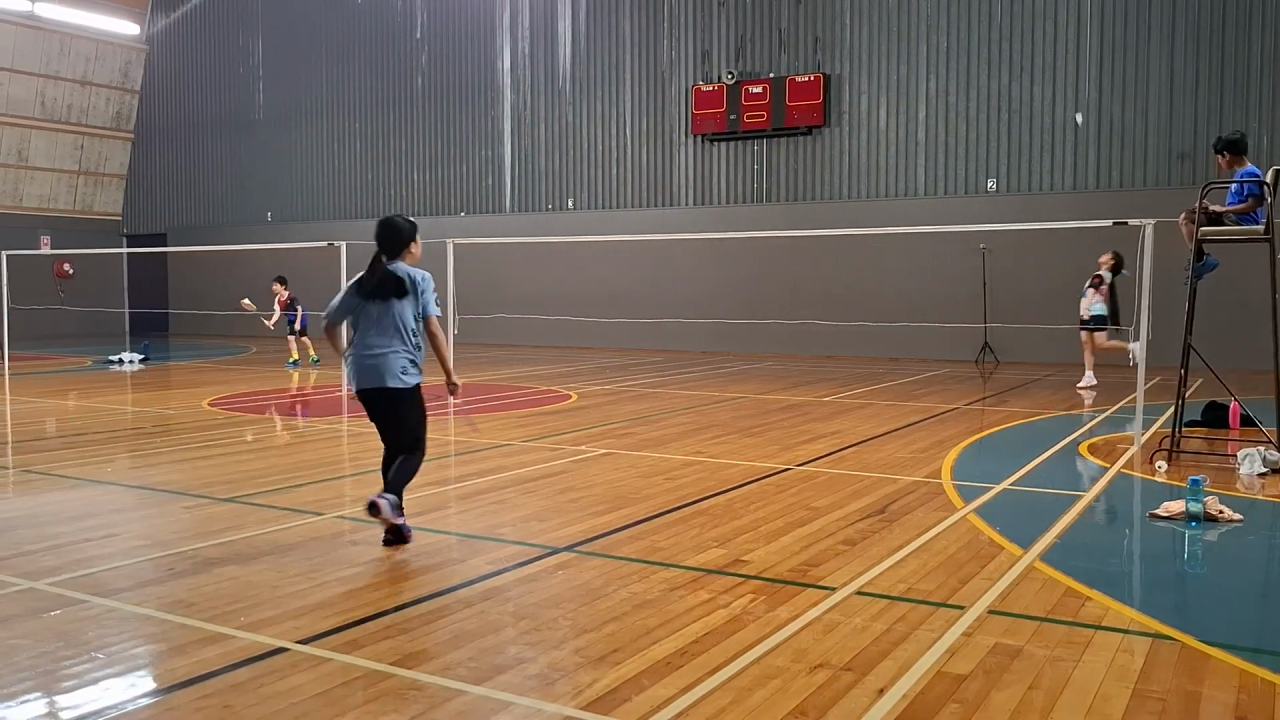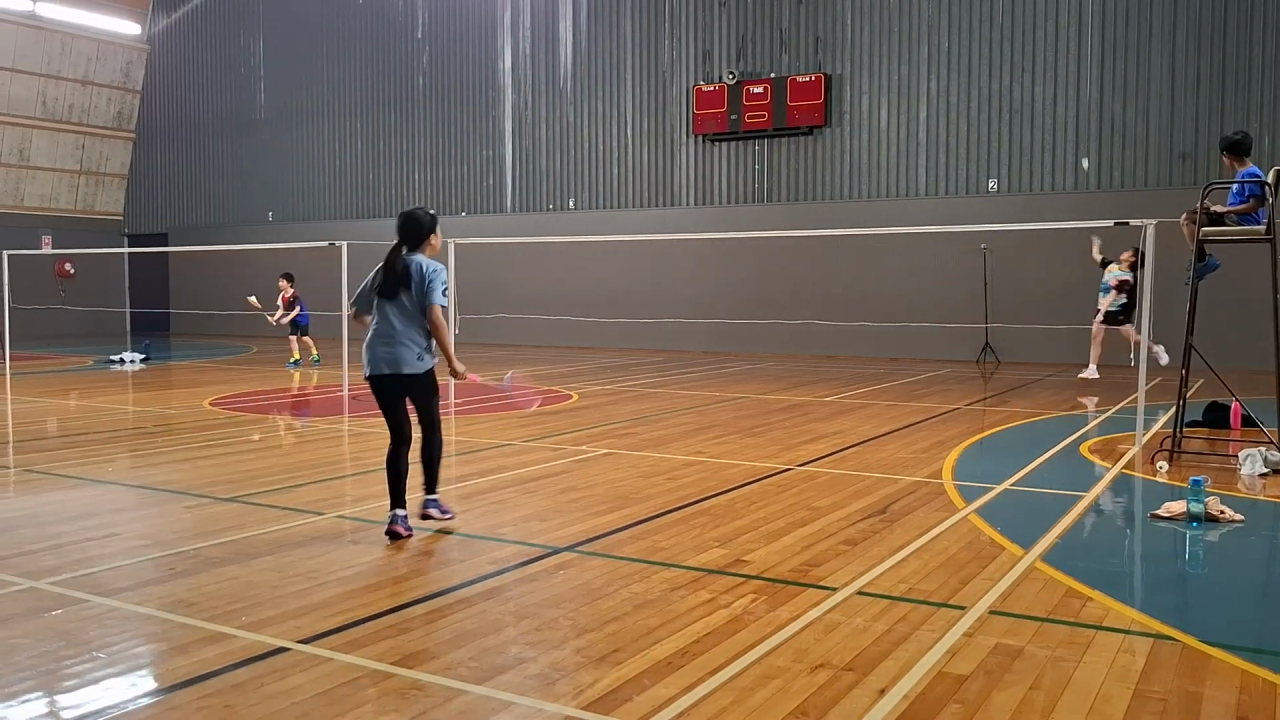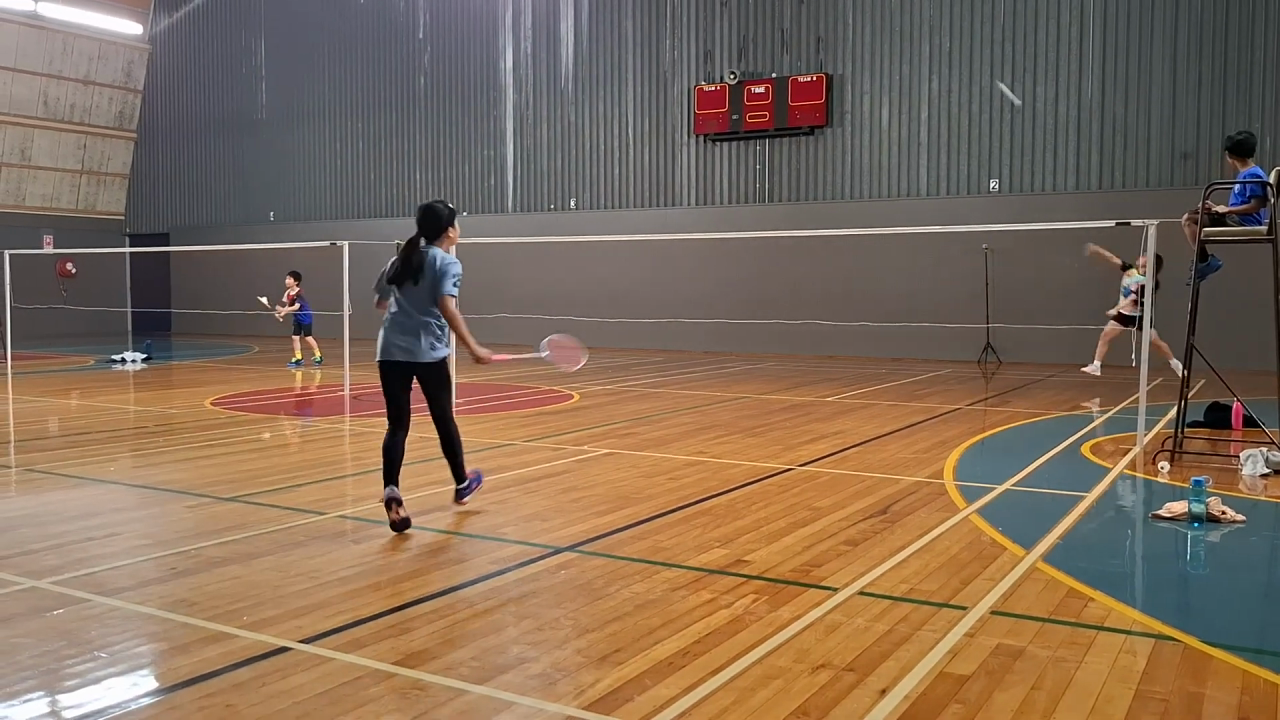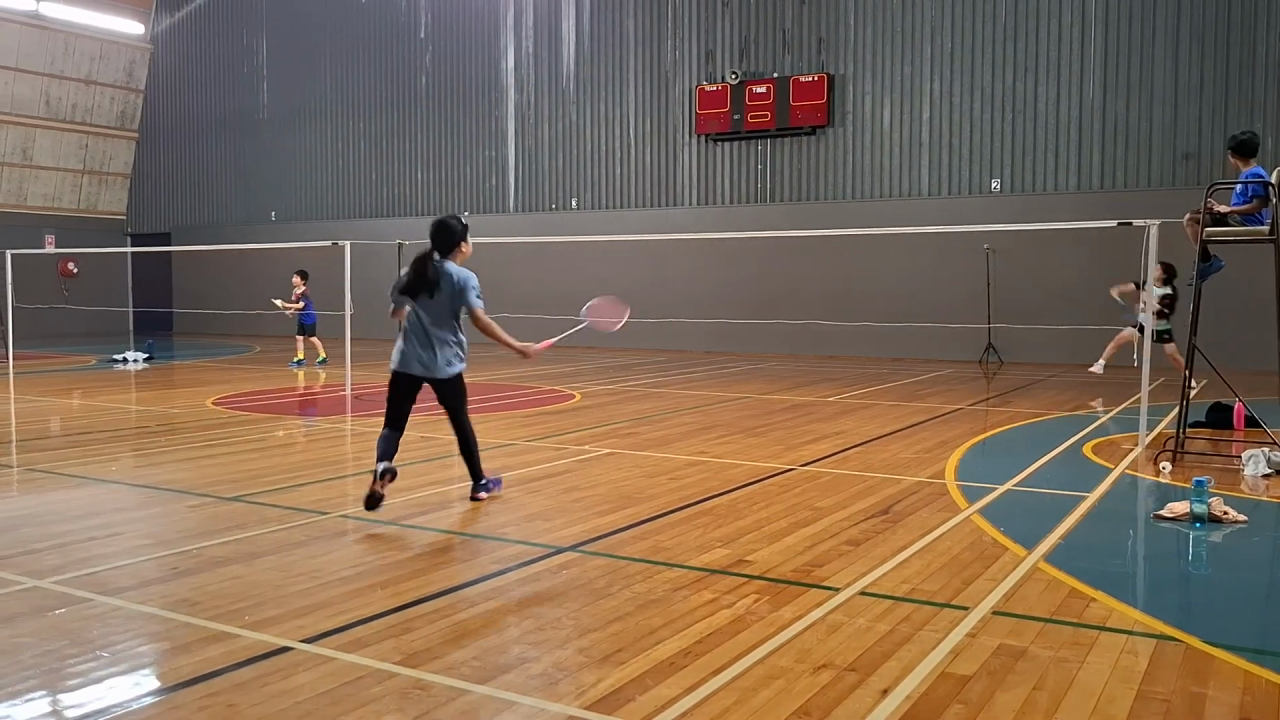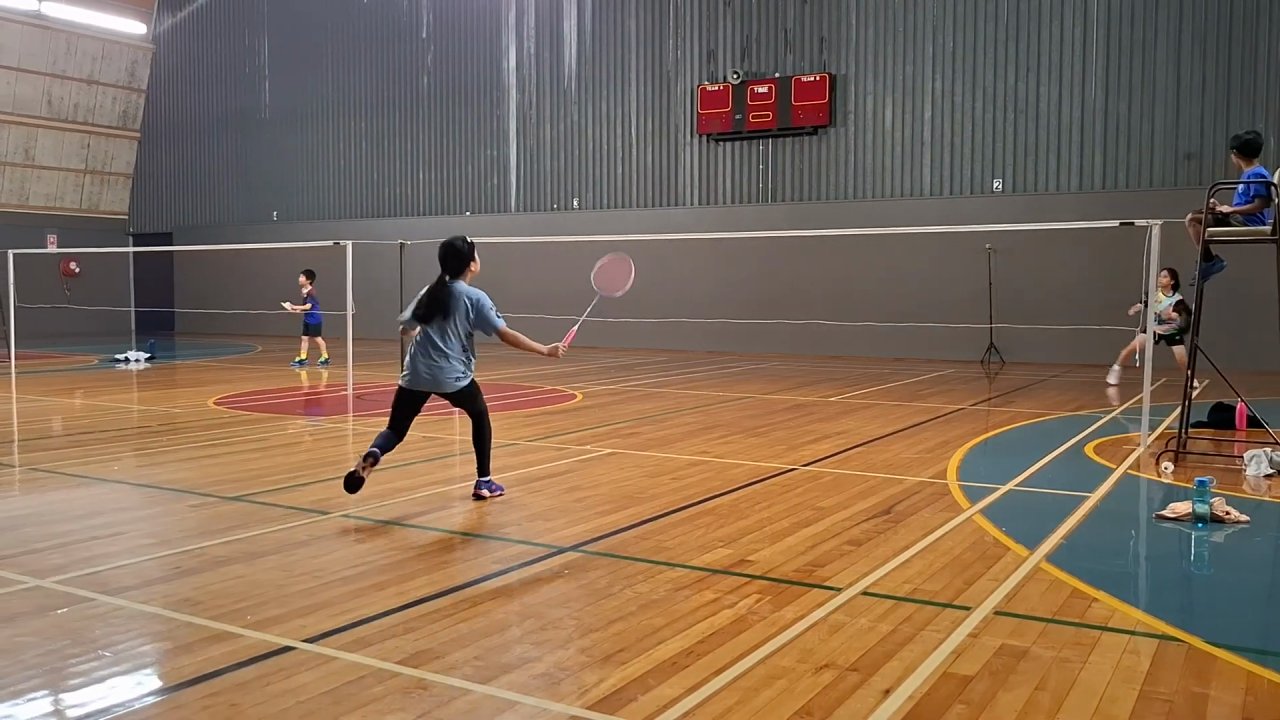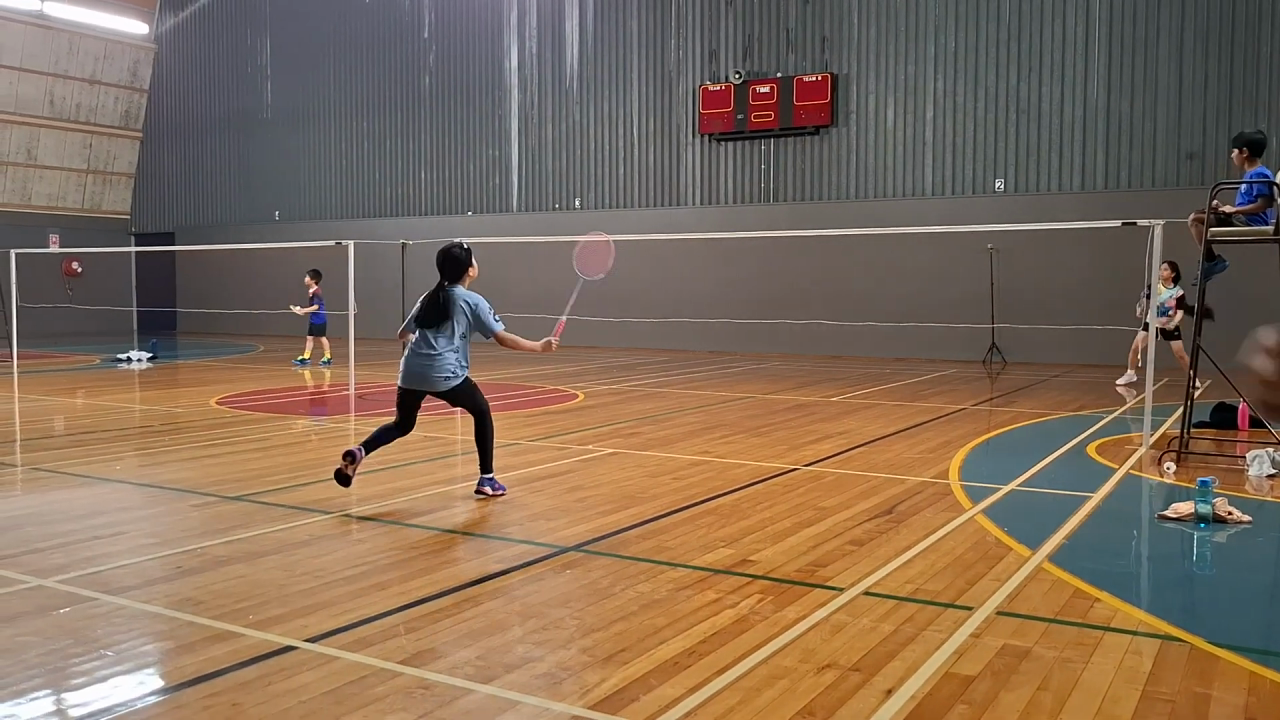
dt=0.1s
person 1, frame 1
left shoulder: (360, 282)
right shoulder: (419, 280)
left elbow: (330, 329)
right elbow: (434, 330)
left wrist: (348, 358)
right wrist: (450, 375)
left hip: (363, 377)
right hip: (400, 375)
left knee: (394, 447)
right knee: (414, 450)
left ankle: (394, 519)
right ankle: (387, 499)
person 1, frame 2
left shoulder: (383, 270)
right shoulder: (433, 270)
left elbow: (358, 313)
right elbow: (434, 317)
right wrist: (453, 362)
left hip: (378, 364)
right hip: (415, 362)
left knee: (399, 436)
right knee: (431, 429)
left ankle: (398, 515)
right ankle: (430, 499)
person 1, frame 3
left shoulder: (403, 258)
right shoulder: (448, 264)
left elbow: (382, 295)
right elbow: (447, 308)
right wrist: (474, 348)
left hip: (391, 351)
right hip: (428, 351)
left knee: (397, 426)
right knee: (444, 419)
left ankle: (392, 493)
right ankle: (462, 483)
person 1, frame 4
left shoulder: (416, 270)
right shoulder: (464, 278)
left elbow: (397, 310)
right elbow: (480, 320)
right wrist: (517, 347)
left hip: (406, 362)
right hip: (444, 363)
left knee: (393, 426)
right knee: (460, 421)
left ankle: (383, 468)
right ankle: (480, 483)
person 1, frame 5
left shoulder: (429, 293)
right shoulder: (476, 298)
left elbow: (406, 329)
right elbow: (507, 335)
right wrist: (546, 350)
left hip: (415, 374)
right hip: (453, 376)
left knee: (396, 430)
right knee: (480, 416)
left ankle: (372, 455)
right ankle: (484, 481)
person 1, frame 6
left shoulder: (429, 299)
right shoulder: (473, 301)
left elbow: (403, 334)
right elbow: (502, 338)
right wrist: (540, 346)
left hip: (410, 373)
right hip: (446, 374)
left knee: (402, 425)
right knee: (482, 412)
left ankle: (359, 452)
right ankle: (487, 478)
